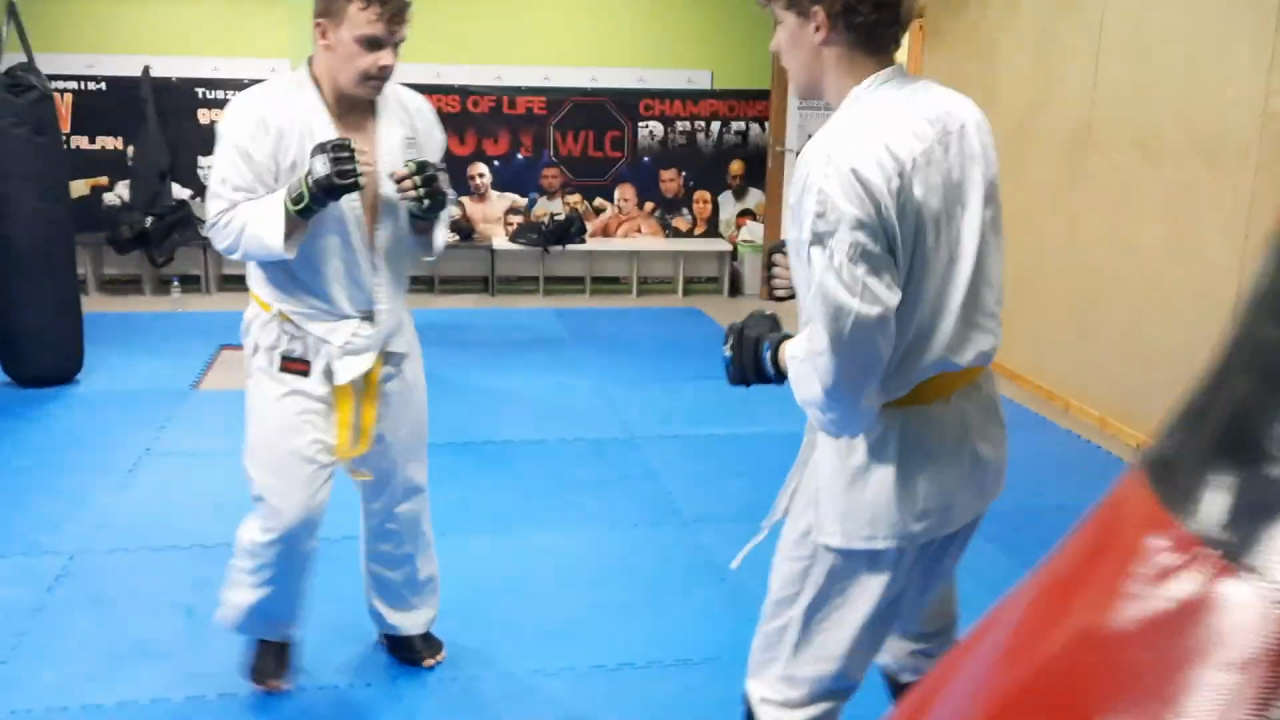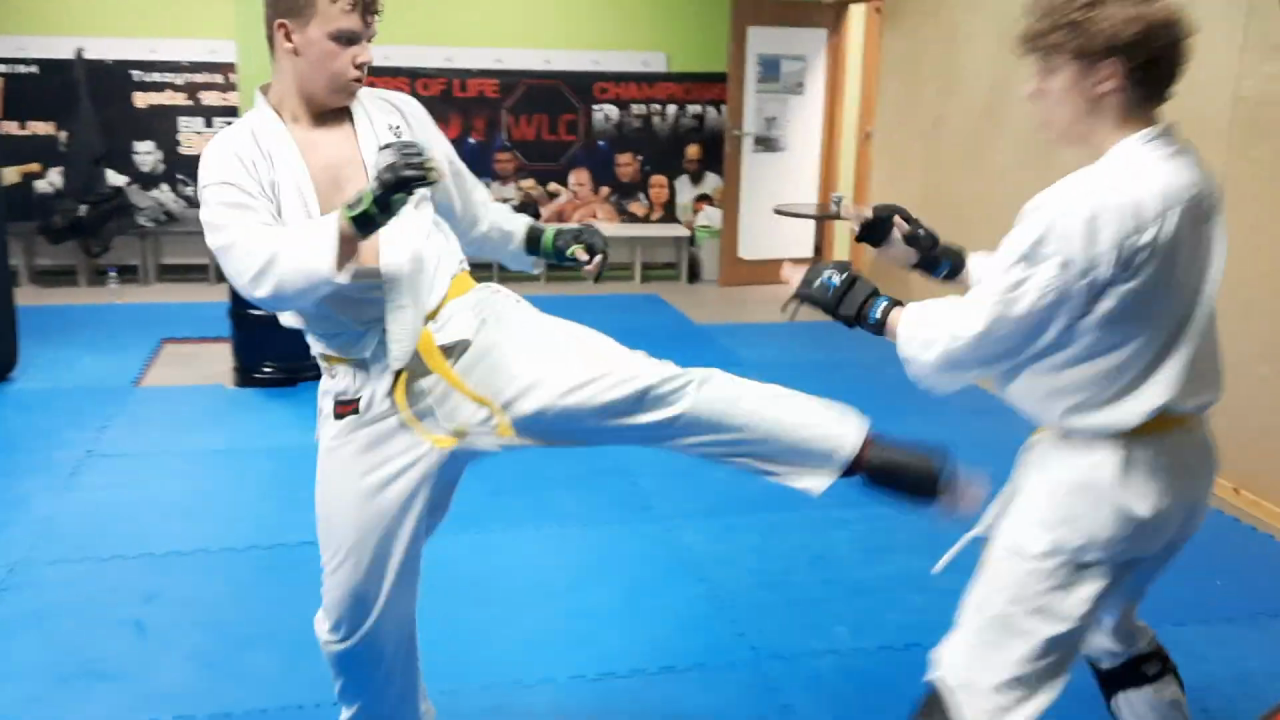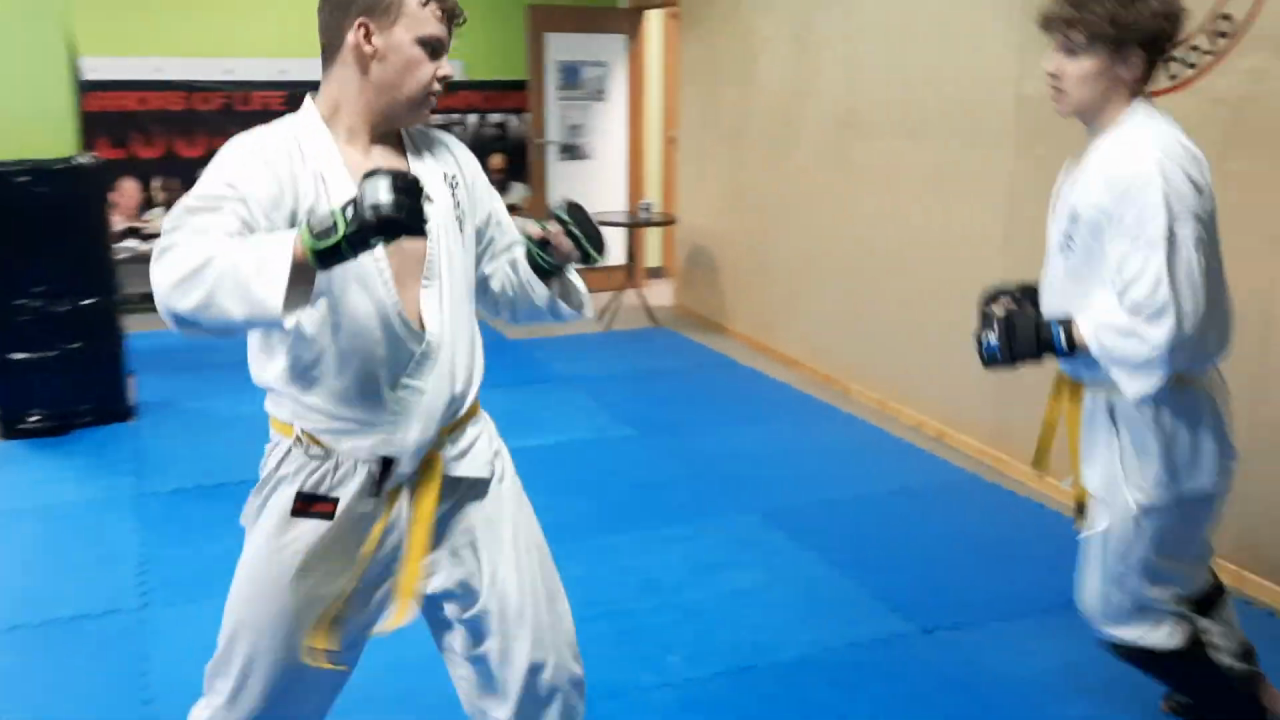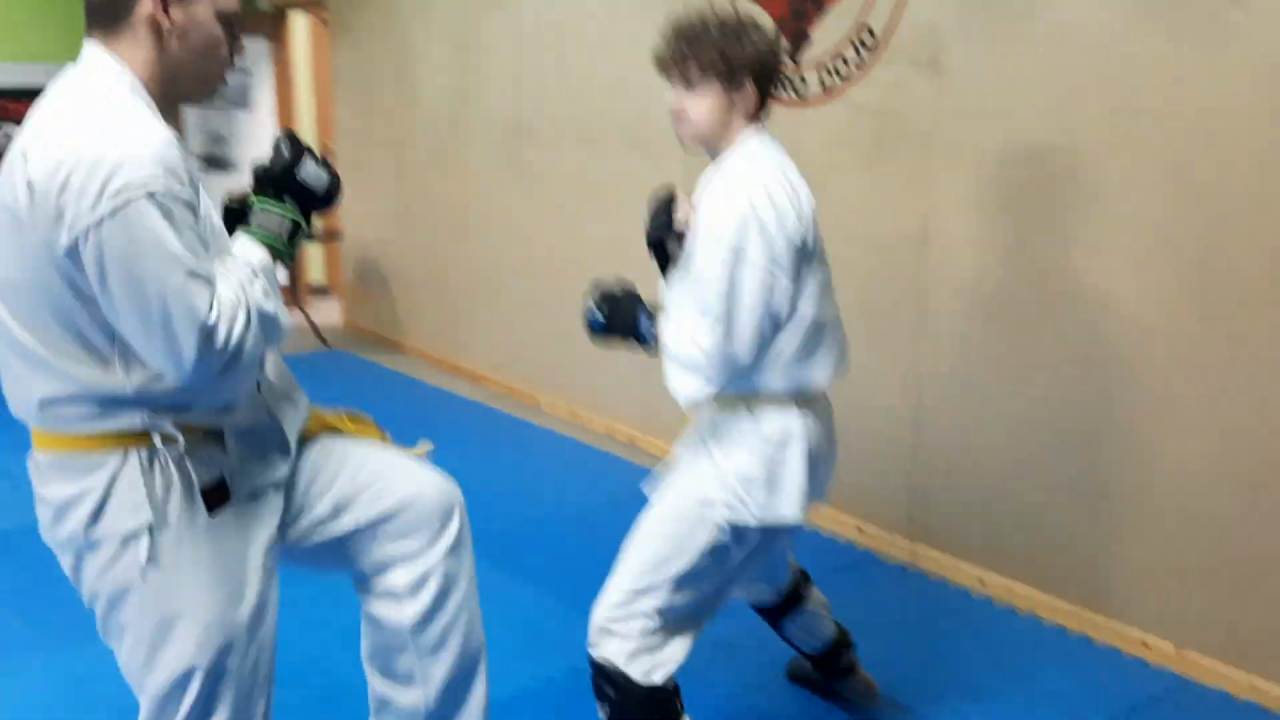
dt=0.5s
person 1, frame 1
left shoulder: (414, 115)
right shoulder: (259, 113)
left elbow: (425, 238)
right elbow: (228, 228)
left wrist: (432, 207)
right wrist: (305, 196)
left hip: (384, 336)
right hip: (295, 344)
left knee: (401, 492)
right knee: (289, 508)
left ankle: (403, 619)
right ankle: (267, 628)
person 1, frame 2
left shoulder: (397, 113)
right shoulder: (232, 157)
left elbow: (468, 210)
right elbow: (263, 270)
left wrist: (546, 239)
right wrist: (365, 210)
left hip: (468, 336)
right hip: (370, 400)
left knee: (649, 389)
right knee: (358, 604)
left ankle: (870, 456)
person 1, frame 3
left shoulder: (450, 163)
right shoulder: (262, 162)
left elbow: (507, 283)
right elbow: (187, 285)
left wrist: (551, 264)
right wrist: (330, 238)
left hip: (459, 470)
right hip: (323, 488)
person 1, frame 4
left shoulder: (96, 119)
right shoulder: (120, 155)
right elbow: (208, 351)
left wrist: (238, 218)
right wrist: (273, 226)
left hip: (217, 445)
right hip: (146, 491)
left knee: (416, 507)
person 2, frame 1
left shoulder: (840, 158)
right shoulder: (960, 118)
left elbow: (844, 378)
left wrist: (771, 352)
left hip: (887, 454)
right hip: (968, 427)
right knee: (919, 650)
person 2, frame 2
left shoulder: (1087, 202)
right shoulder: (1184, 176)
left elbow: (968, 343)
left wrist: (867, 305)
right wrist: (942, 255)
left hip: (1094, 476)
right hip: (1170, 463)
right knee: (1113, 631)
person 2, frame 3
left shoulder: (1144, 167)
right shoulder: (1108, 156)
left elbow: (1168, 323)
left wrist: (1048, 335)
right wrist: (1038, 300)
left hip: (1153, 421)
right hip: (1128, 407)
left knee: (1121, 608)
right knee: (1161, 574)
person 2, frame 4
left shoulder: (745, 193)
right shoulder: (755, 174)
left elbow: (718, 348)
left wrist: (638, 323)
right wrist: (685, 263)
left hip: (752, 442)
right hip: (769, 428)
left knee: (627, 627)
right knee: (755, 567)
